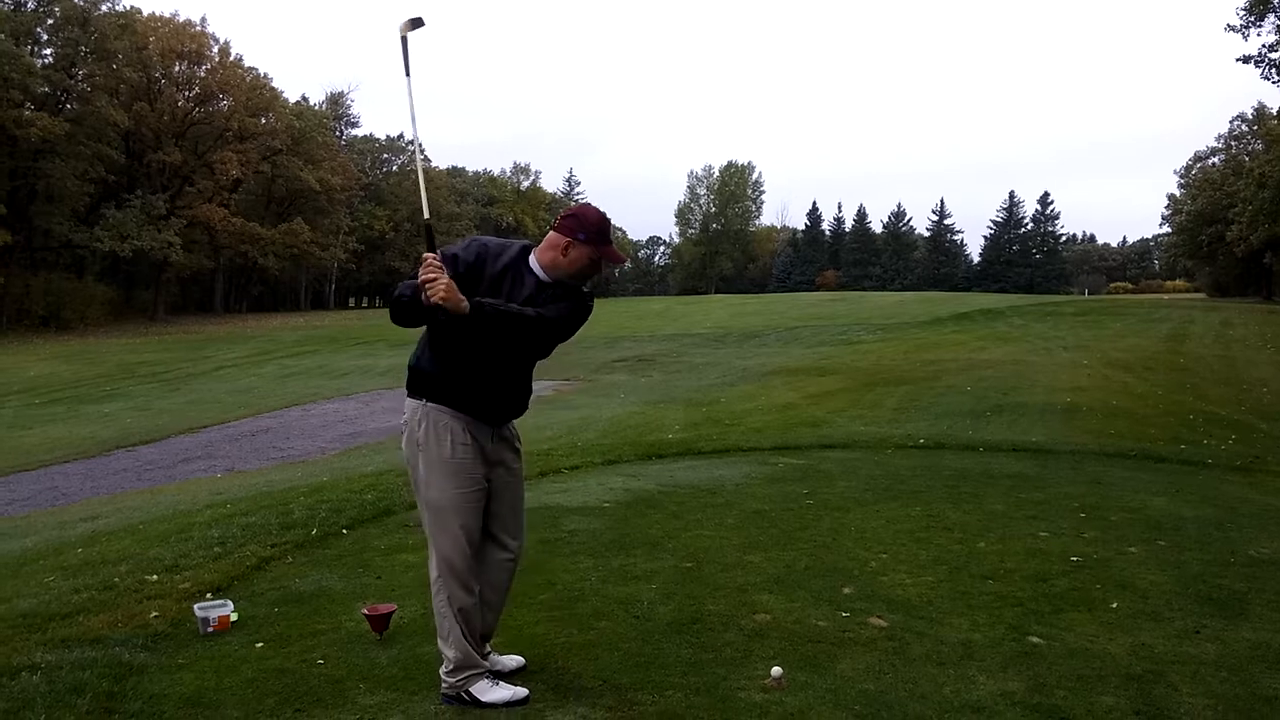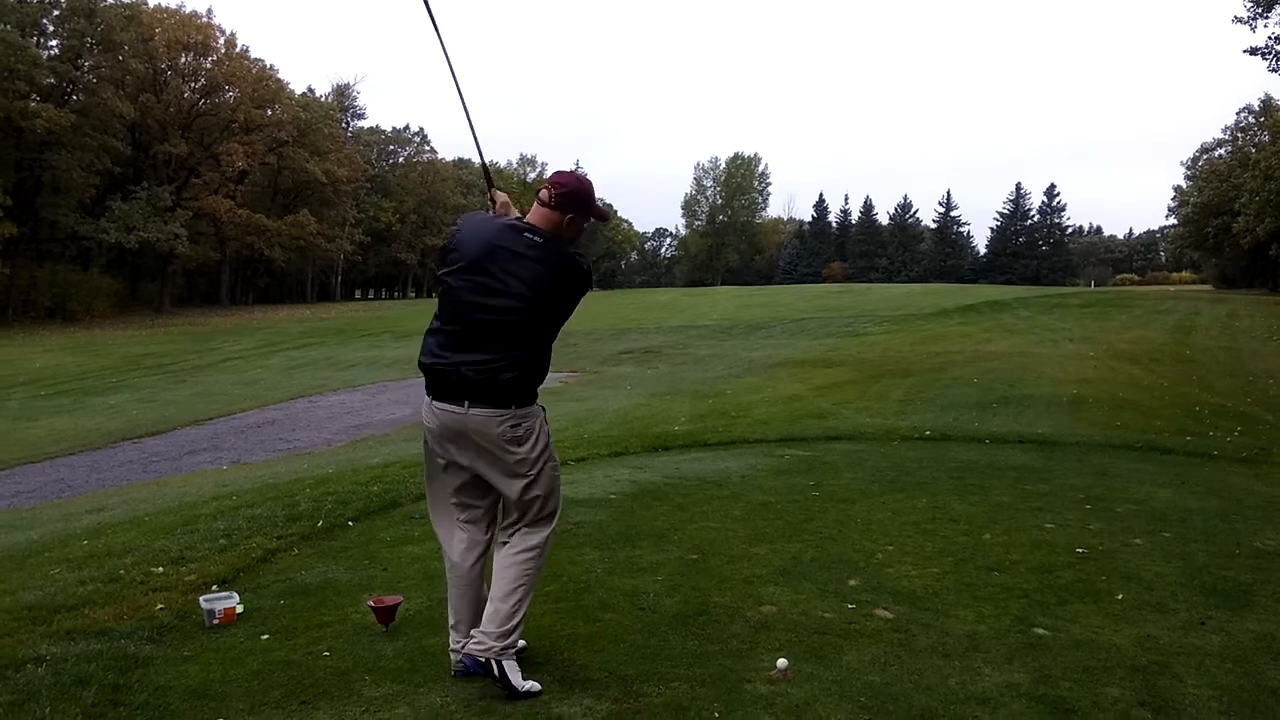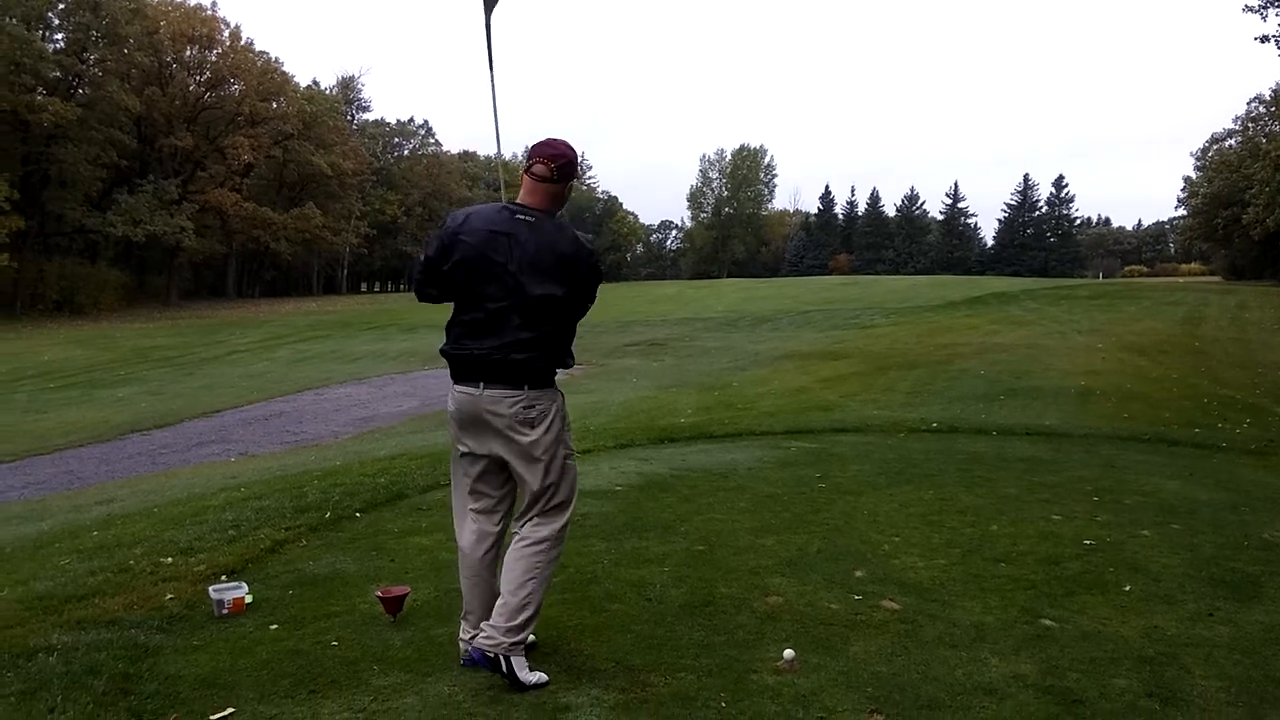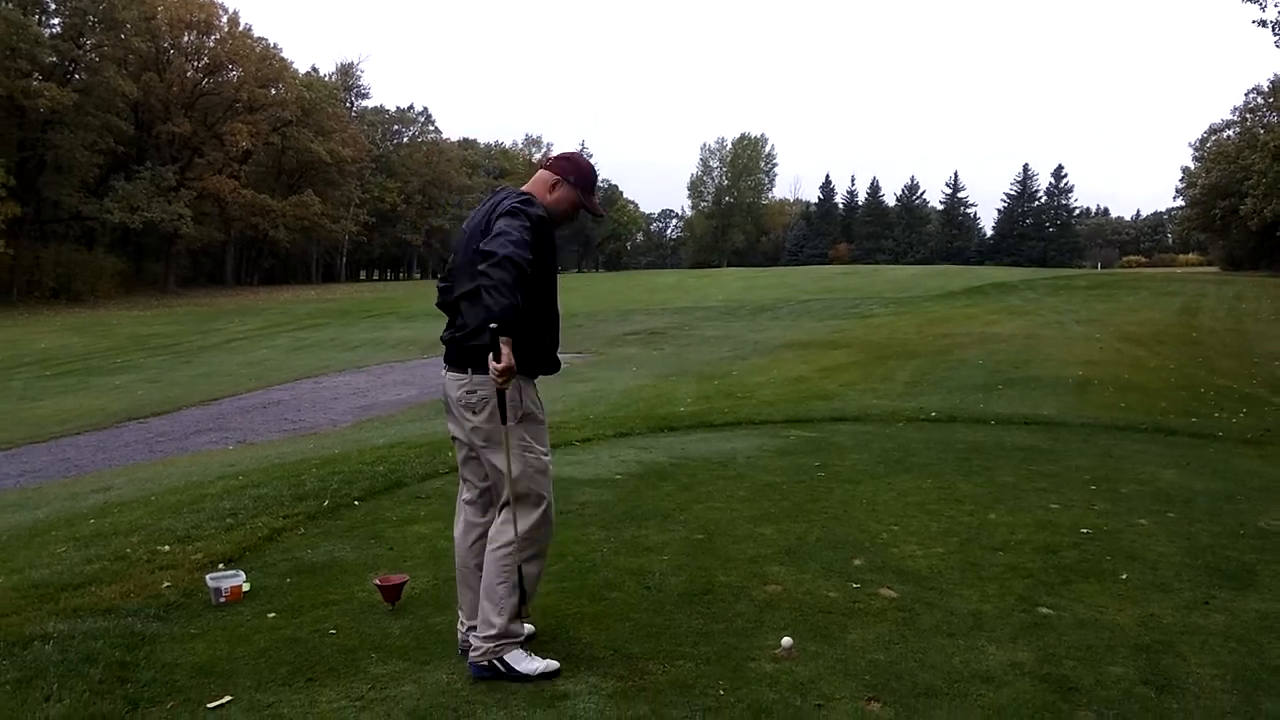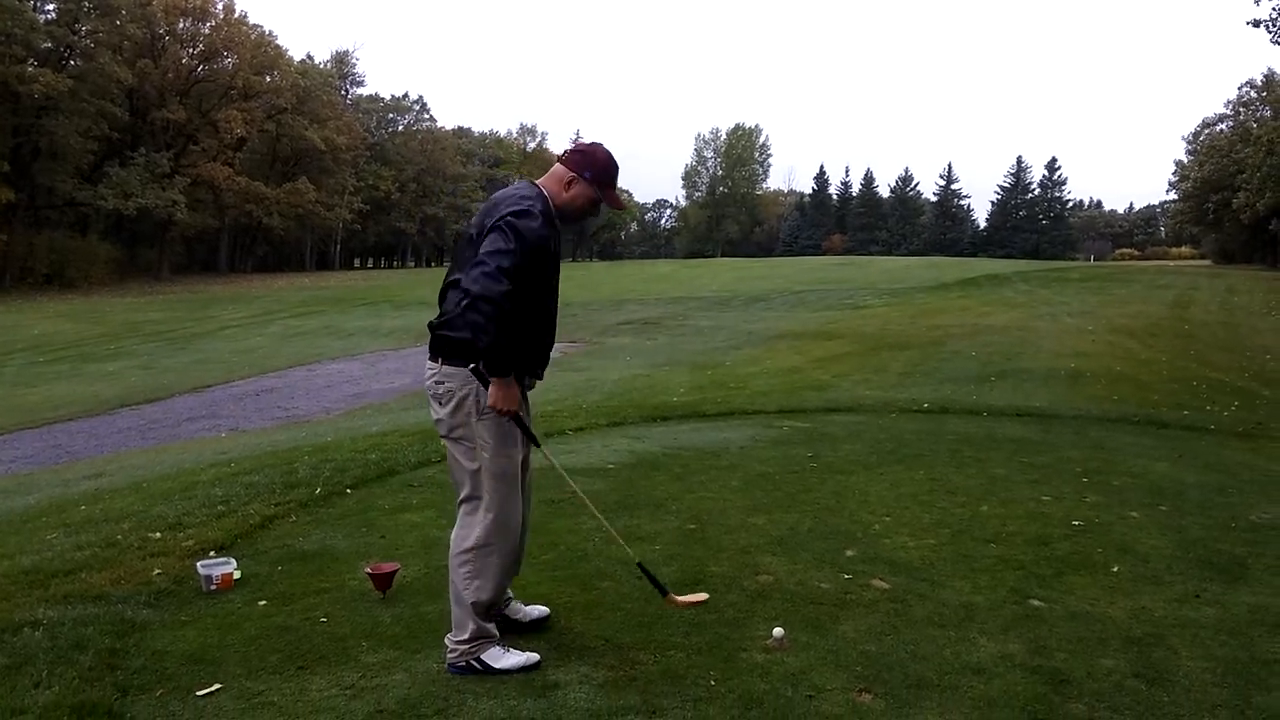
dt=0.7s
person 1, frame 1
left shoulder: (573, 301)
right shoulder: (478, 256)
left elbow: (526, 329)
right elbow: (401, 309)
left wrist: (464, 306)
right wrist: (425, 293)
left hip: (497, 424)
right hip: (441, 417)
left knee: (502, 547)
right knee: (456, 550)
left ankle: (475, 650)
right ankle: (462, 677)
person 1, frame 2
left shoulder: (472, 230)
right shoulder: (571, 271)
left wrist: (505, 217)
right wrist: (513, 218)
left hip: (441, 404)
right hip: (504, 414)
left knee: (464, 525)
right knee: (530, 524)
left ankle: (466, 644)
right ankle: (492, 646)
person 1, frame 3
left shoulder: (463, 226)
right shoulder: (574, 251)
left elbow: (424, 285)
left hip: (466, 391)
right hip: (528, 398)
left knee: (479, 516)
right knee: (543, 517)
left ankle: (476, 634)
right ankle: (501, 641)
person 1, frame 4
left shoulder: (489, 212)
right shoulder: (523, 212)
left elbow: (449, 291)
right elbow: (501, 265)
right wrist: (504, 339)
left hip: (465, 373)
right hip: (497, 378)
left knee: (478, 503)
right knee: (525, 504)
left ankle: (477, 627)
right ankle: (493, 644)
person 1, frame 5
left shoulder: (528, 211)
right shoulder: (525, 214)
right elbow: (487, 289)
left wrist: (517, 368)
right wrist: (504, 375)
left hip: (489, 372)
right hip: (472, 375)
left knee: (509, 495)
right knee: (488, 505)
left ankle: (494, 603)
right ankle: (469, 645)
